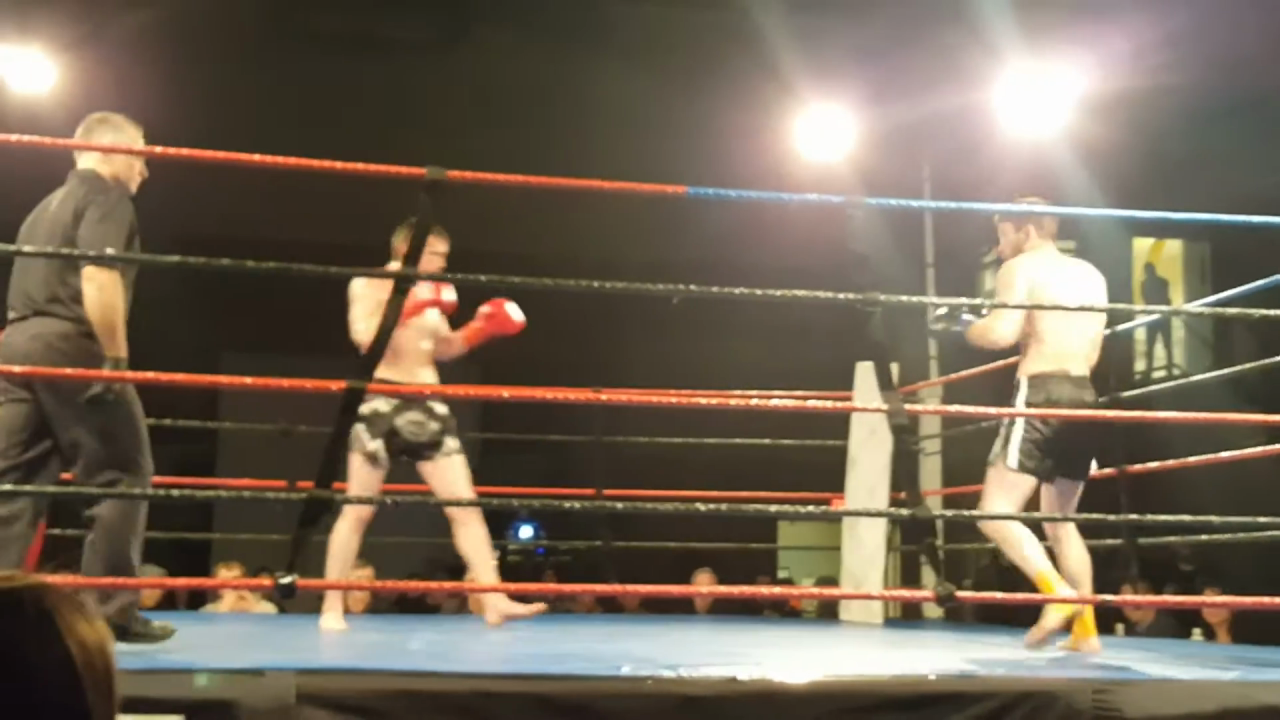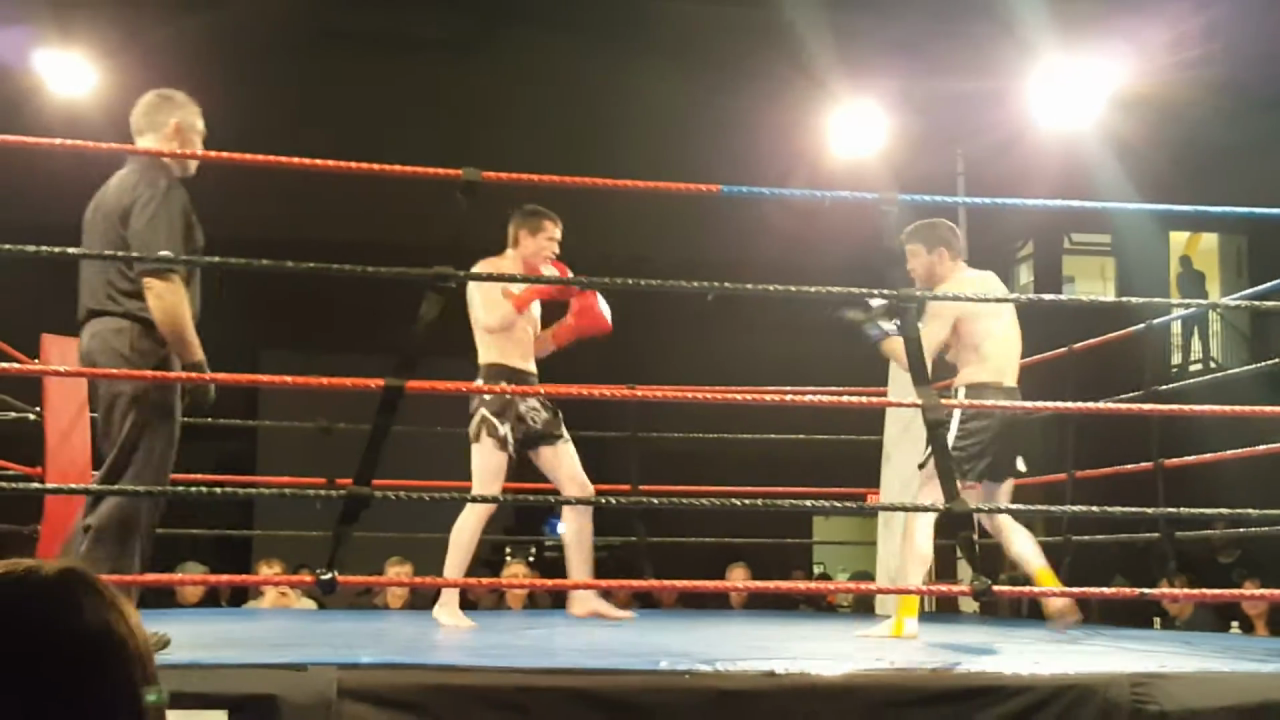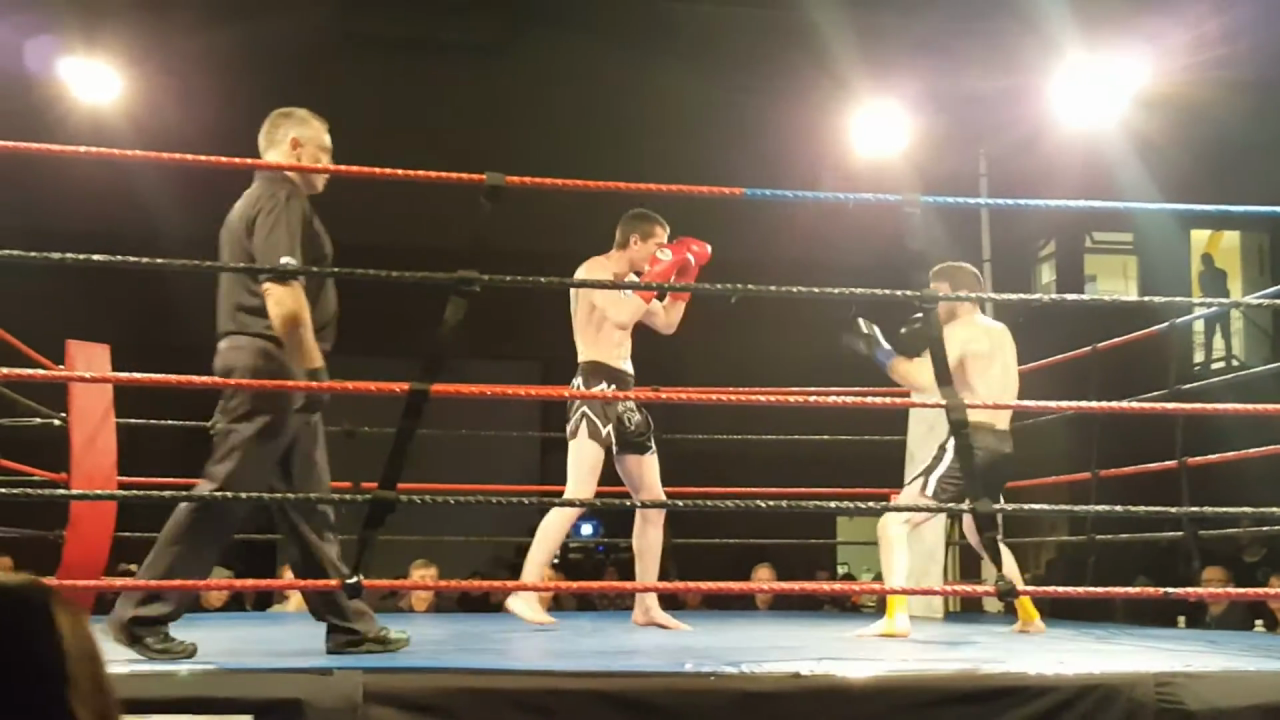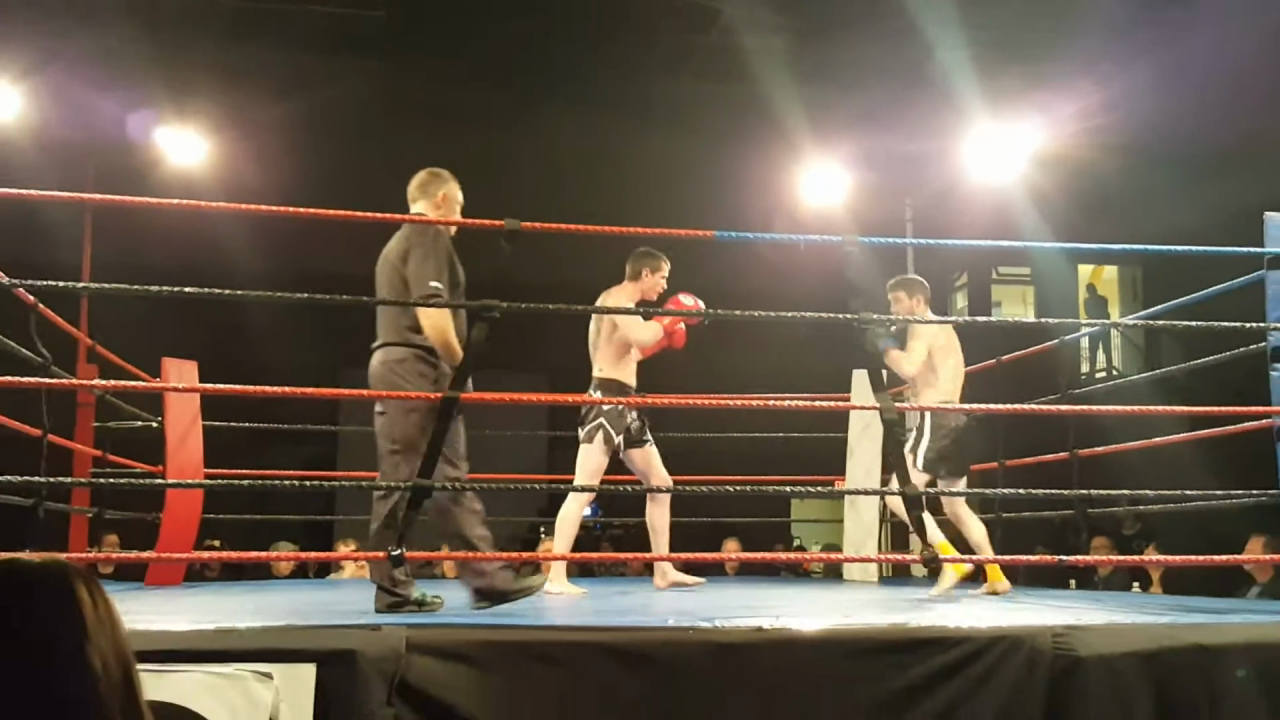
dt=0.5s
person 1, frame 1
left shoulder: (45, 209)
right shoulder: (106, 199)
right elbow: (99, 280)
right wrist: (115, 357)
right hip: (69, 346)
right knee: (122, 474)
right ankle: (112, 607)
person 1, frame 2
left shoulder: (111, 189)
right shoulder: (160, 189)
right elbow: (161, 285)
right wrist: (196, 361)
left hip: (103, 340)
right hip: (137, 348)
left knee: (126, 484)
right knee: (131, 484)
person 1, frame 3
left shoulder: (252, 202)
right shoulder: (283, 201)
right elbow: (283, 295)
right wrist: (314, 367)
left hip: (251, 358)
right hip: (271, 361)
left knee: (306, 499)
right knee: (224, 494)
person 1, frame 4
left shoulder: (394, 246)
right shoulder: (429, 239)
right elbow: (431, 310)
right wrist: (459, 366)
left hip: (387, 364)
right hip: (418, 366)
left knee: (398, 480)
right knee: (449, 477)
left ankle: (390, 586)
right ankle: (486, 578)
person 2, frame 1
left shoulder: (431, 291)
right shoulder: (369, 285)
right elbow: (363, 335)
left wrist: (481, 327)
right wrist: (414, 304)
left hip: (428, 405)
right hip: (383, 403)
left knee: (464, 505)
right knee: (359, 510)
left ankle: (493, 600)
right ankle: (332, 606)
person 2, frame 2
left shoulder: (532, 281)
right shoulder: (487, 272)
right elbow: (488, 319)
left wrist: (574, 324)
right wrist: (535, 291)
left hip: (530, 395)
right hip: (497, 389)
left knee: (579, 491)
right knee: (484, 501)
left ankle: (584, 595)
right ankle: (446, 603)
person 2, frame 3
left shoulder: (628, 280)
right shoulder: (594, 270)
left elbow: (666, 323)
right elbow: (622, 316)
left wrist: (685, 274)
right wrist: (659, 275)
left hip: (624, 393)
right hip: (595, 387)
left knee: (653, 502)
right knee: (579, 497)
left ankle: (646, 605)
right ankle: (525, 591)
person 2, frame 4
left shoulder: (622, 305)
right shoulder: (615, 299)
right elbow: (642, 337)
left wrist: (665, 337)
right wrist: (672, 315)
left hip: (625, 404)
right hip: (607, 401)
left knee: (660, 484)
right knee: (585, 490)
left ankle: (663, 569)
right ankle: (556, 575)
person 3, frame 1
left shoulder: (1020, 269)
right shoulder: (1091, 275)
left elbow: (1002, 334)
left wrist: (961, 320)
left hip: (1040, 394)
right hip: (1082, 395)
left knee: (996, 514)
right knee: (1060, 522)
left ankle: (1059, 596)
right ankle: (1085, 630)
person 3, frame 2
left shoulder: (950, 294)
right shoulder: (989, 282)
left wrist: (878, 331)
left hip: (978, 407)
right hip: (1011, 406)
left knee: (922, 507)
right knee: (995, 517)
left ankle: (905, 619)
right ankle: (1055, 594)
person 3, frame 3
left shoulder: (959, 331)
right shoulder: (998, 332)
left elbow: (922, 380)
left wrist: (881, 351)
right wrist: (929, 346)
left hip: (967, 443)
right hip: (998, 444)
left knee: (893, 522)
right knee: (979, 532)
left ankle: (895, 615)
right ankle: (1029, 615)
person 3, frame 4
left shoulder: (922, 327)
right shoulder: (941, 328)
left elbow: (908, 369)
left wrist: (883, 345)
right wrist: (889, 346)
left hip: (934, 421)
right hip: (951, 422)
left knee: (896, 497)
right knee: (956, 507)
left ankle: (952, 559)
right ankle: (996, 576)
